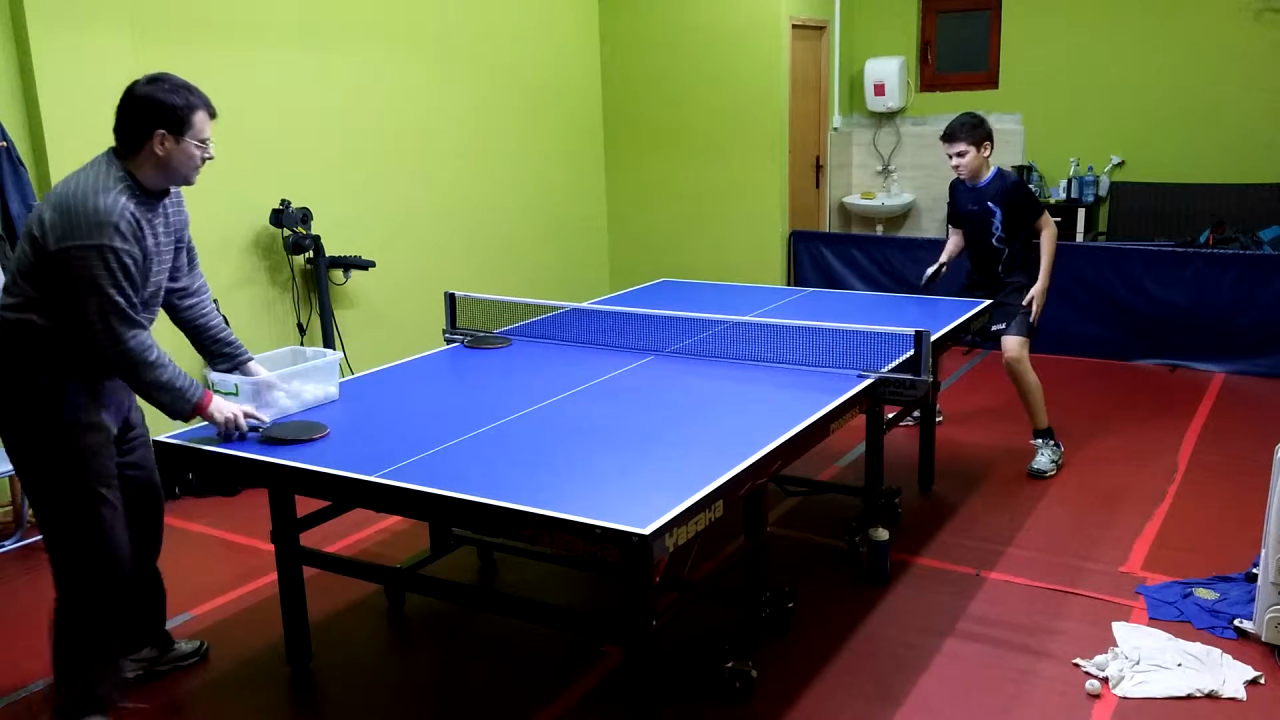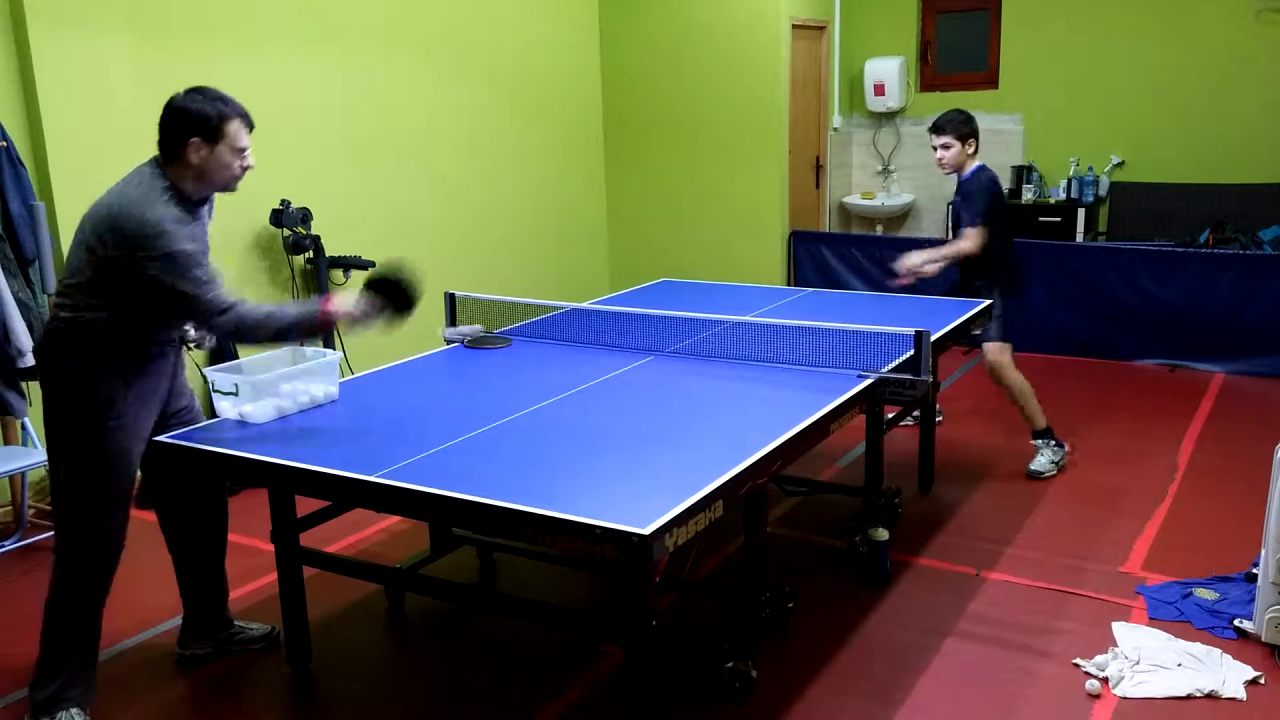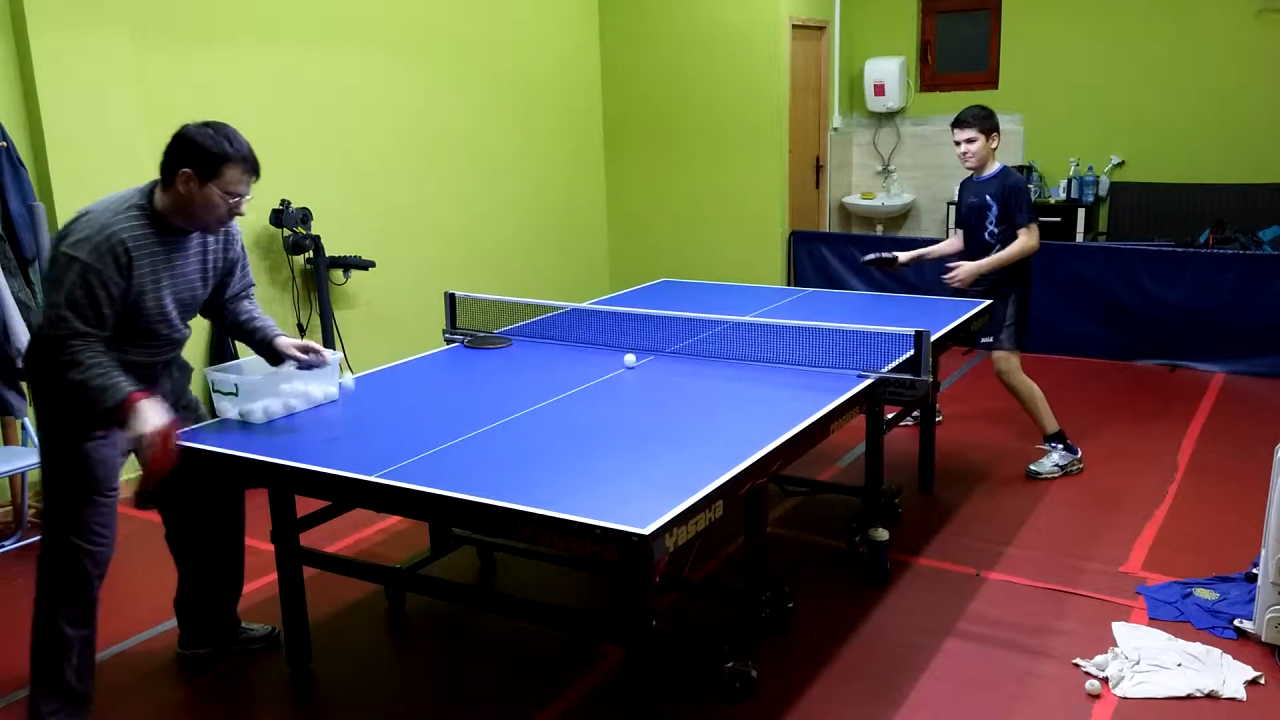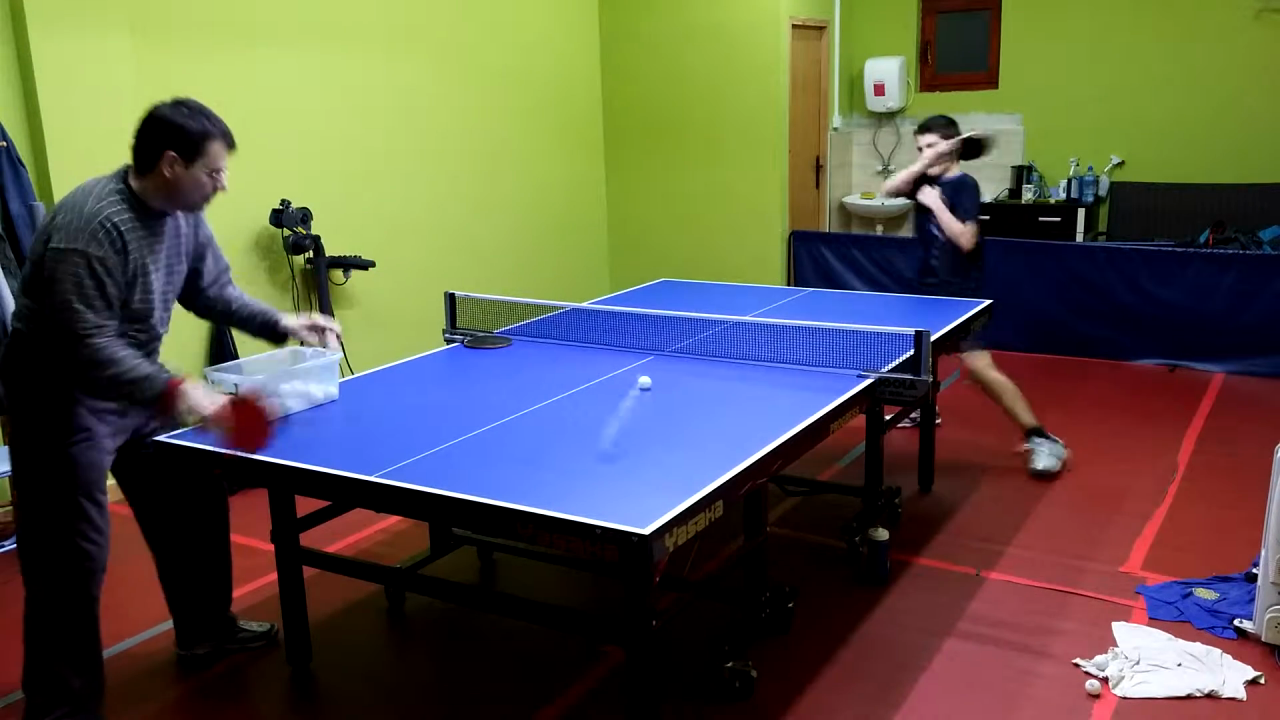
dt=1s
person 1, frame 1
left shoulder: (161, 198)
right shoulder: (100, 213)
left elbow: (185, 290)
right elbow: (122, 341)
left wrist: (242, 363)
right wrist: (201, 403)
left hip: (99, 373)
left knee: (140, 509)
right knee: (95, 543)
left ankle: (136, 643)
person 1, frame 2
left shoulder: (194, 192)
right shoulder: (149, 220)
right elbow: (221, 317)
left wrist: (223, 309)
right wrist: (328, 312)
left hip: (156, 362)
right hip: (95, 377)
left knee: (200, 493)
right knee: (94, 537)
left ankle: (206, 625)
person 1, frame 3
left shoulder: (218, 231)
right shoulder: (101, 238)
left elbow: (233, 302)
right elbow: (73, 349)
left wrist: (276, 343)
right wrist: (134, 404)
left hip: (161, 381)
right hip: (84, 394)
left knee: (215, 496)
right knee: (80, 552)
left ankle: (208, 628)
person 1, frame 4
left shoulder: (182, 216)
right shoulder: (91, 225)
left elbow: (210, 291)
right elbow: (88, 347)
left wrist: (280, 323)
right wrist: (175, 391)
left hip: (135, 387)
right hip: (64, 397)
left knee: (196, 499)
right knee: (71, 561)
left ankle: (206, 629)
person 2, frame 1
left shoulder: (1011, 186)
right shoulder: (957, 189)
left elbow: (1048, 229)
left wrist: (1042, 283)
right wrist: (944, 260)
left hip: (1015, 284)
right hip: (977, 283)
left knee: (1013, 356)
left ankle: (1047, 442)
person 2, frame 2
left shoulder: (978, 183)
right shoulder: (967, 182)
left elbow: (971, 245)
left wrist: (923, 257)
right wrist: (934, 265)
left hip: (993, 283)
right hip: (972, 282)
left knee: (997, 362)
left ankle: (1048, 442)
person 2, frame 3
left shoulder: (1011, 183)
right shoulder: (967, 187)
left elbow: (1030, 242)
left wrist: (980, 266)
right wrist: (914, 254)
left hip: (1005, 289)
right hip: (971, 288)
left knee: (1006, 367)
left ankle: (1063, 448)
person 2, frame 4
left shoulder: (964, 186)
right shoulder: (924, 182)
left elbow: (966, 241)
right elbow: (889, 189)
left wrist: (934, 204)
right wrist: (929, 160)
left hip: (962, 291)
right hip: (930, 288)
left knee: (978, 366)
left ankle: (1042, 439)
right ankle: (924, 410)
